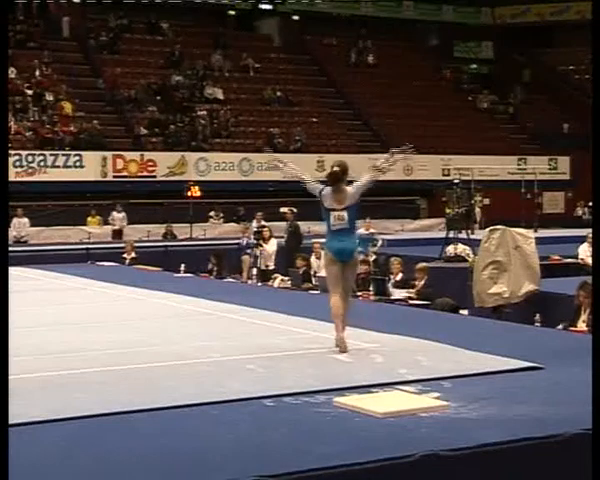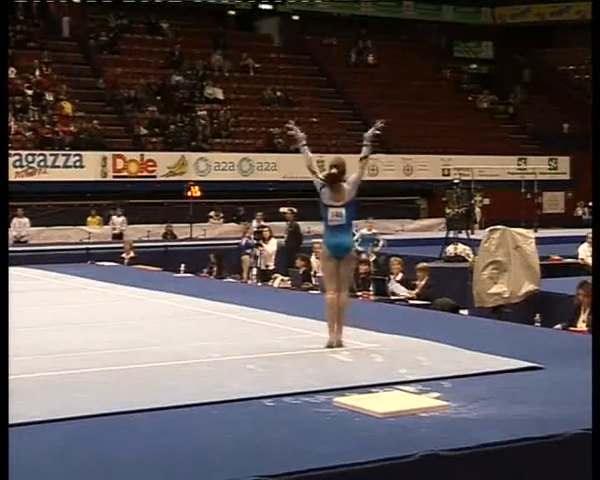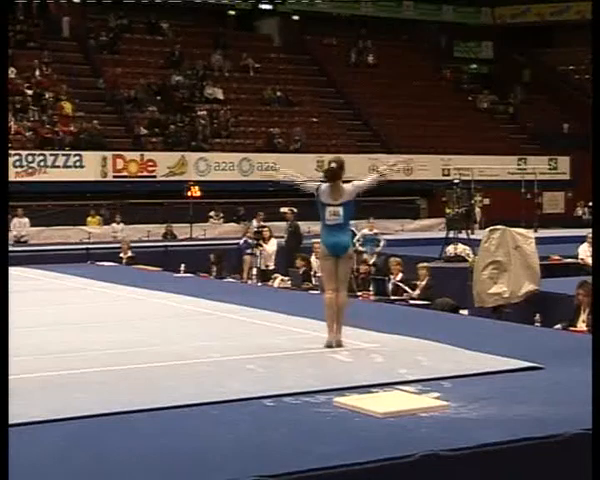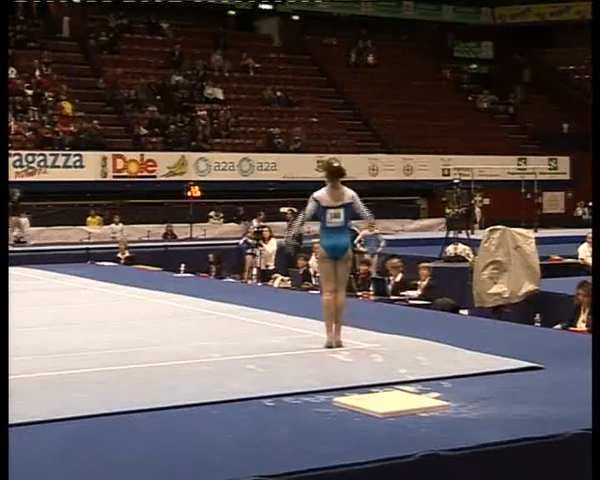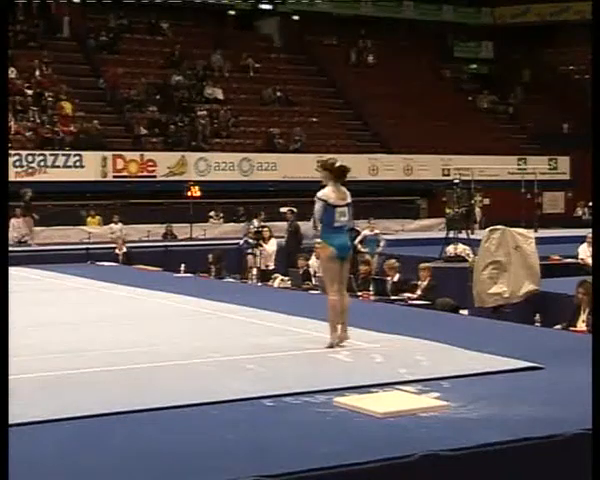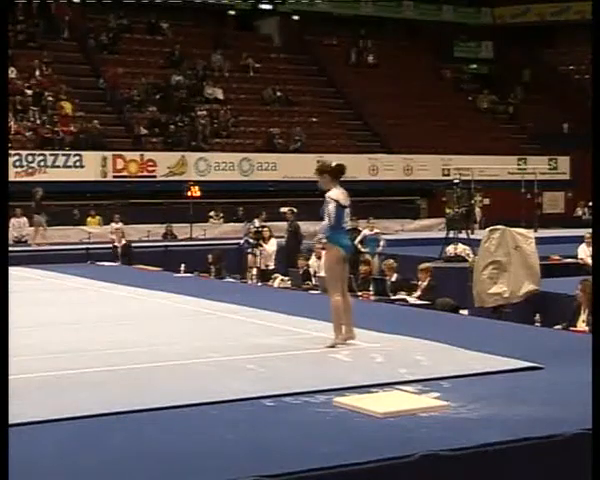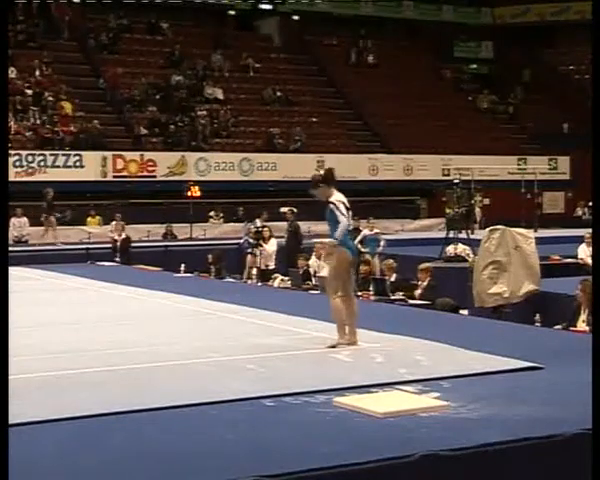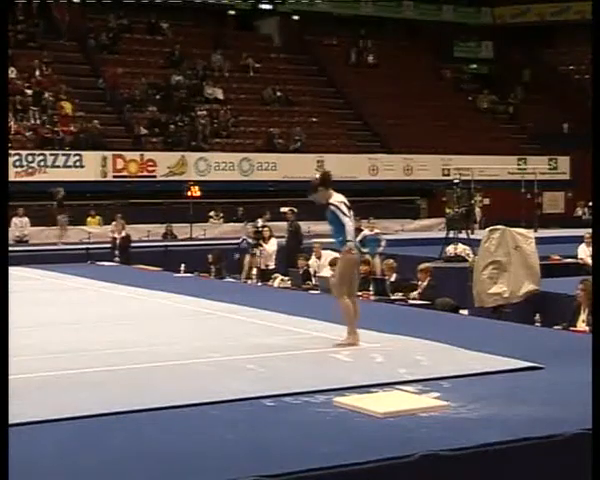
dt=0.2s
person 1, frame 1
left shoulder: (324, 194)
right shoulder: (352, 193)
left elbow: (302, 178)
right elbow: (373, 174)
left wrist: (283, 163)
right wrist: (391, 158)
left hip: (332, 248)
right hip: (350, 248)
left knee: (335, 295)
right knee: (347, 294)
left ankle: (340, 333)
right ankle: (341, 334)
person 1, frame 2
left shoulder: (323, 188)
right shoulder: (349, 189)
left elbow: (309, 162)
right elbow: (362, 162)
left wrist: (301, 141)
right wrist: (368, 139)
left hip: (329, 245)
right hip: (346, 244)
left knee: (331, 291)
right knee: (343, 290)
left ankle: (332, 336)
right ankle: (339, 336)
person 1, frame 3
left shoulder: (320, 190)
right shoulder: (349, 190)
left elbow: (300, 180)
right elbow: (372, 179)
left wrist: (282, 174)
right wrist: (384, 170)
left hip: (327, 243)
right hip: (345, 243)
left knee: (330, 290)
right knee: (341, 290)
left ankle: (331, 334)
right ankle: (337, 335)
person 1, frame 4
left shoulder: (318, 196)
right shoulder: (350, 194)
left elbow: (305, 216)
right elbow: (365, 214)
left wrist: (295, 229)
left hip: (326, 244)
right hip: (344, 244)
left knee: (327, 291)
right knee: (340, 291)
left ankle: (330, 335)
right ankle: (337, 335)
person 1, frame 5
left shoulder: (322, 194)
right shoulder: (346, 193)
left elbow: (316, 222)
left wrist: (313, 230)
left hip: (330, 244)
right hip: (345, 242)
left knee: (332, 291)
right knee: (342, 290)
left ankle: (334, 335)
right ankle: (343, 331)
person 1, frame 6
left shoulder: (330, 195)
right shoulder: (343, 193)
left elbow: (328, 222)
left wrist: (318, 235)
right wrist: (324, 235)
left hip: (335, 245)
right hip: (344, 244)
left knee: (335, 292)
right knee: (342, 291)
left ankle: (338, 335)
right ankle: (348, 331)
person 1, frame 7
left shoulder: (334, 200)
right shoulder: (338, 199)
left elbow: (344, 222)
left wrist: (333, 242)
right wrist: (333, 246)
left hip: (343, 250)
right hip: (347, 249)
left knee: (332, 293)
right knee: (347, 294)
left ankle: (342, 335)
right ankle: (351, 335)
person 1, frame 8
left shoulder: (334, 202)
right shoulder: (337, 200)
left elbow: (349, 222)
left wrist: (350, 244)
left hip: (348, 249)
right hip: (348, 248)
left knee: (340, 293)
right knee: (350, 294)
left ankle: (352, 335)
right ankle: (353, 335)
